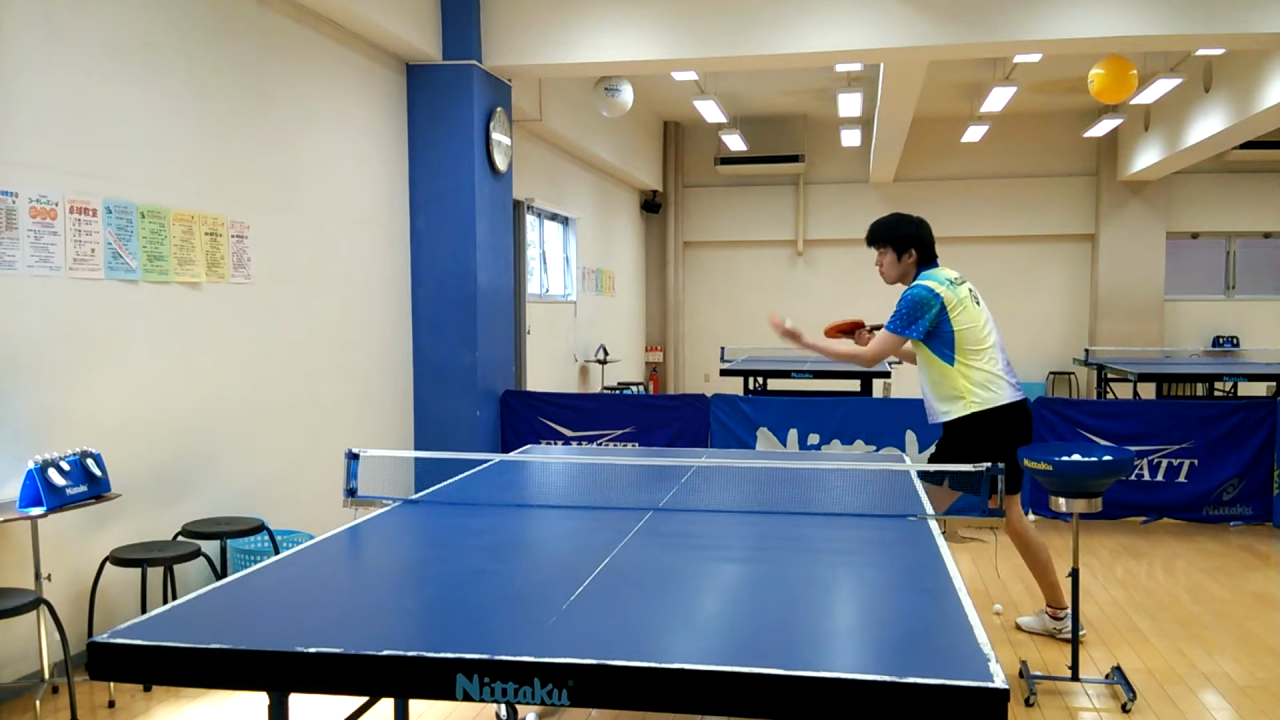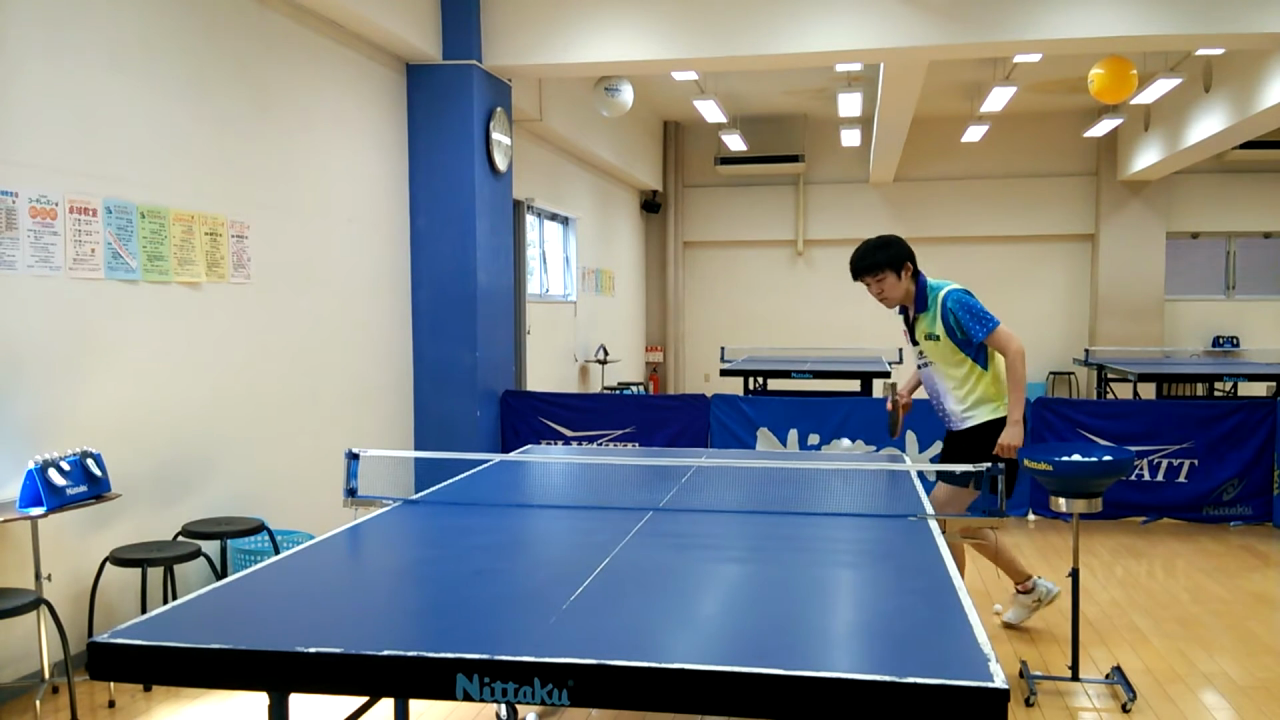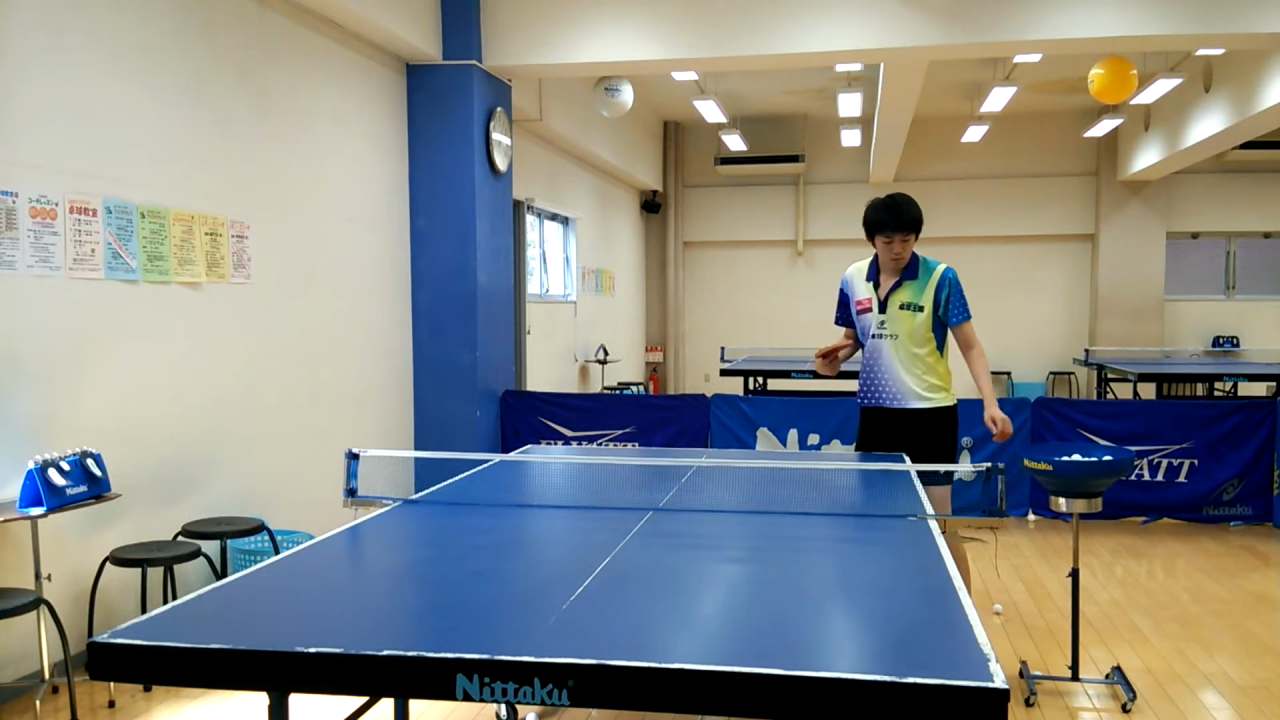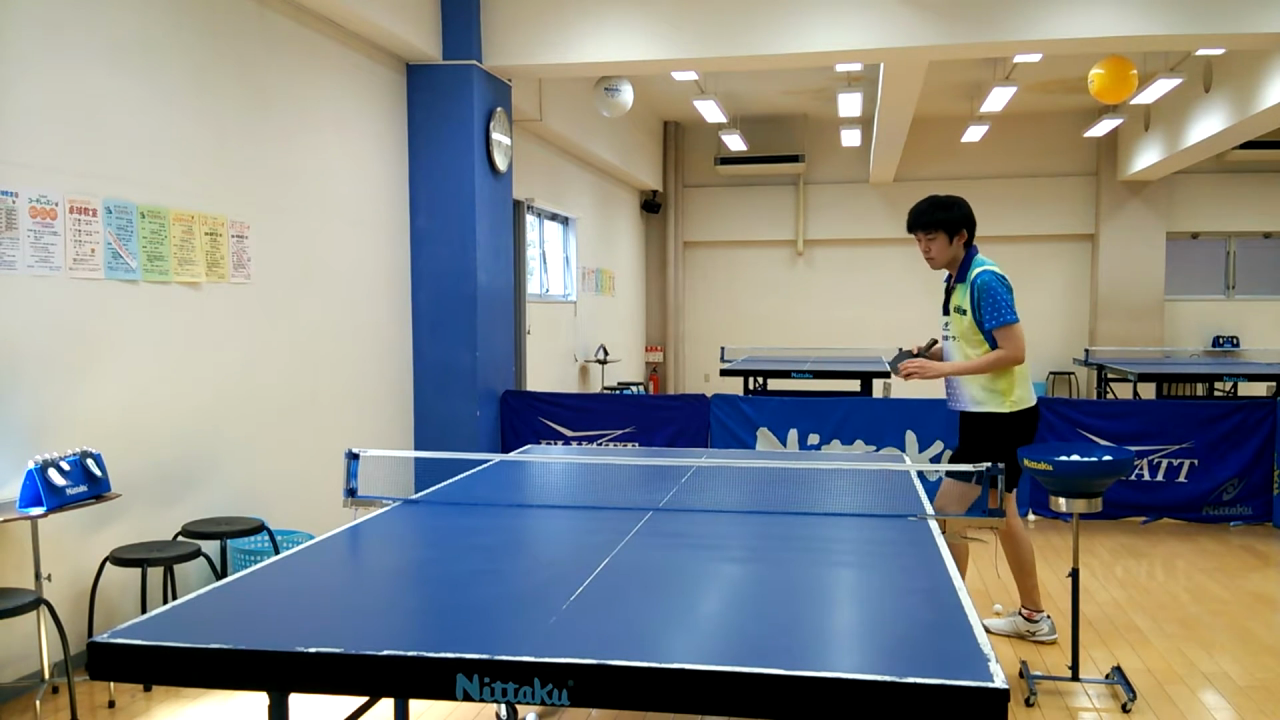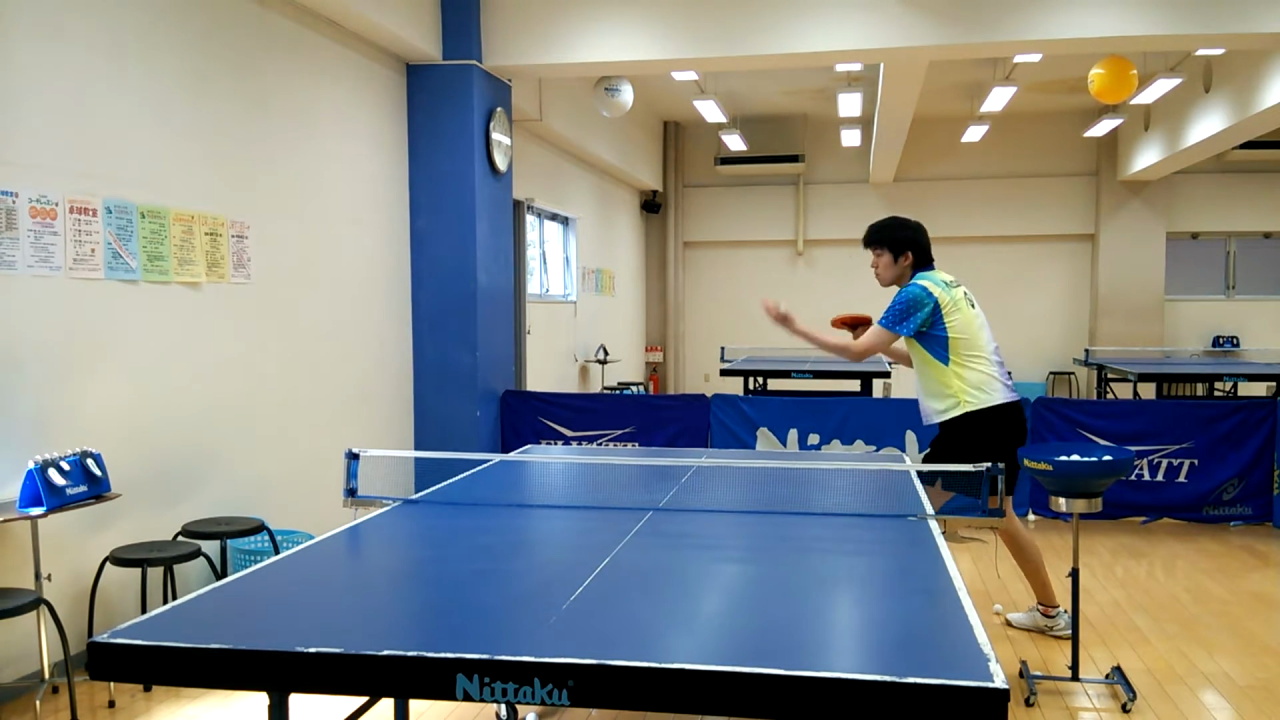
dt=1s
person 1, frame 1
left shoulder: (924, 293)
right shoulder: (949, 282)
left elbow: (871, 357)
left wrist: (805, 341)
right wrist: (883, 344)
left hip: (980, 420)
right hip: (1009, 412)
right knee: (1010, 514)
right ankle: (1059, 614)
person 1, frame 2
left shoulder: (950, 299)
right shoulder: (908, 308)
left elbow: (1013, 350)
left wrist: (1014, 423)
right wrist: (909, 388)
left hip: (990, 424)
right hip: (964, 425)
left knee: (938, 517)
right knee: (953, 518)
right ankle: (1029, 586)
person 1, frame 3
left shoulder: (941, 277)
right shoulder: (853, 279)
left elbow: (970, 346)
left wrist: (991, 403)
right wrist: (833, 359)
left hip: (930, 413)
right hip: (876, 411)
left knee: (935, 520)
person 1, frame 4
left shoulder: (986, 279)
right shoulder: (955, 279)
left elbow: (1013, 353)
left wrist: (943, 368)
right wrist: (933, 354)
left hip: (998, 415)
right hip: (985, 413)
left knee: (945, 514)
right knee: (1003, 514)
right ankle: (1034, 616)
person 1, frame 5
left shoulder: (918, 292)
right shoulder: (944, 285)
left elbow: (858, 350)
left wrist: (797, 327)
right wrist: (884, 344)
left hip: (975, 420)
right hip: (1004, 414)
right knee: (1002, 515)
right ankle: (1051, 611)
